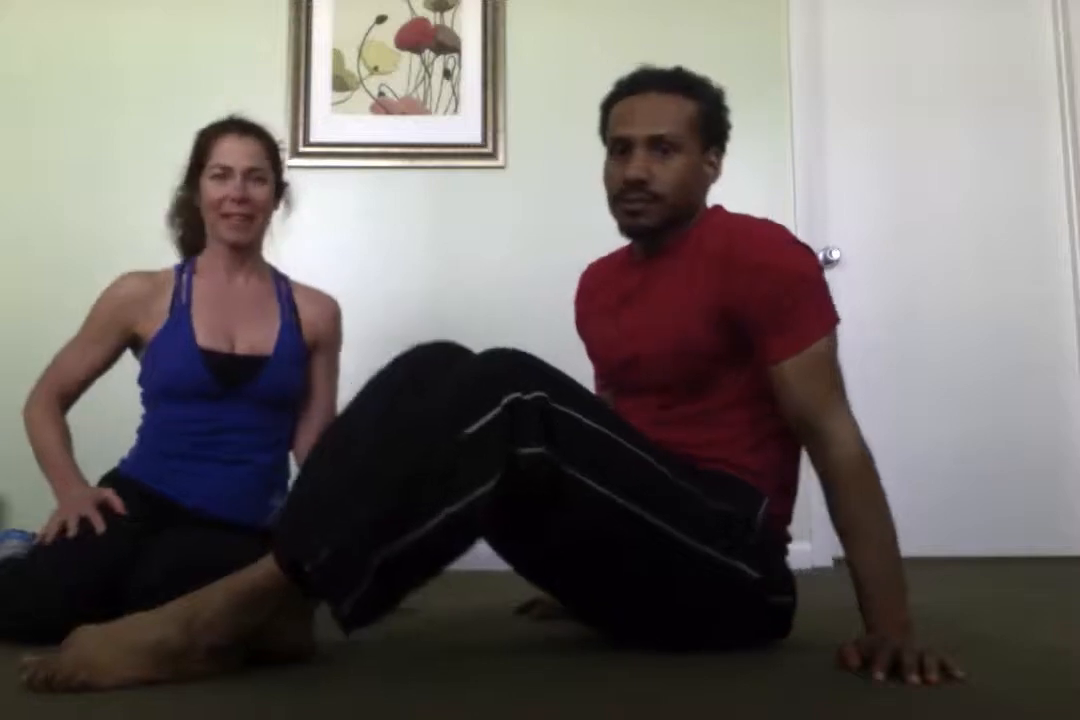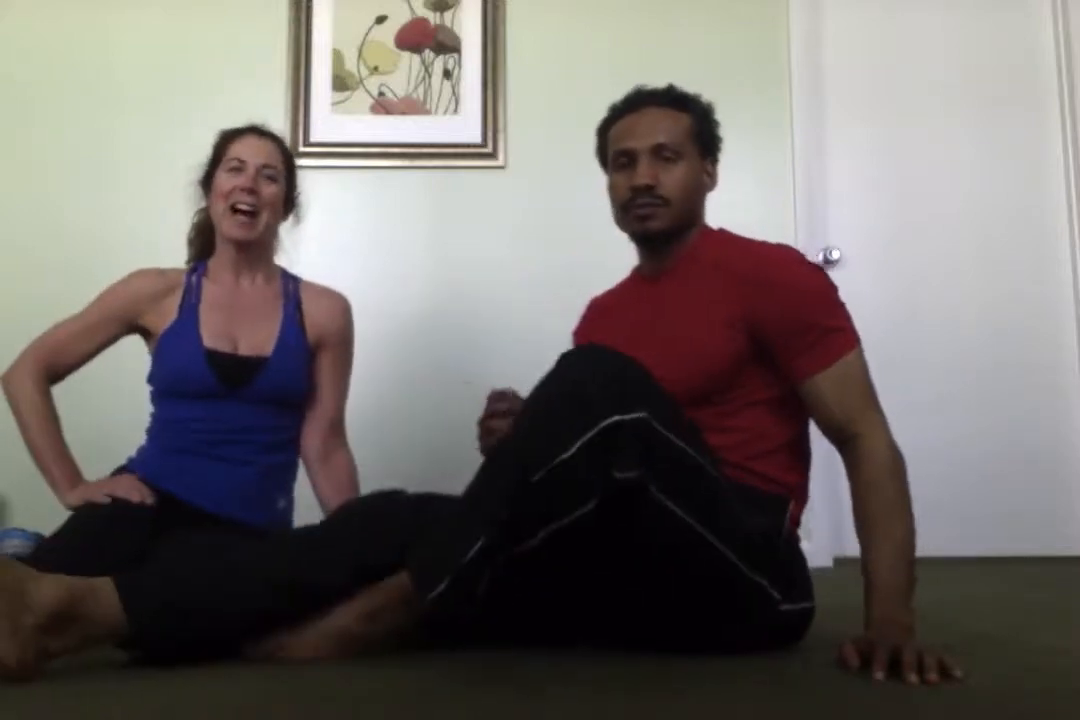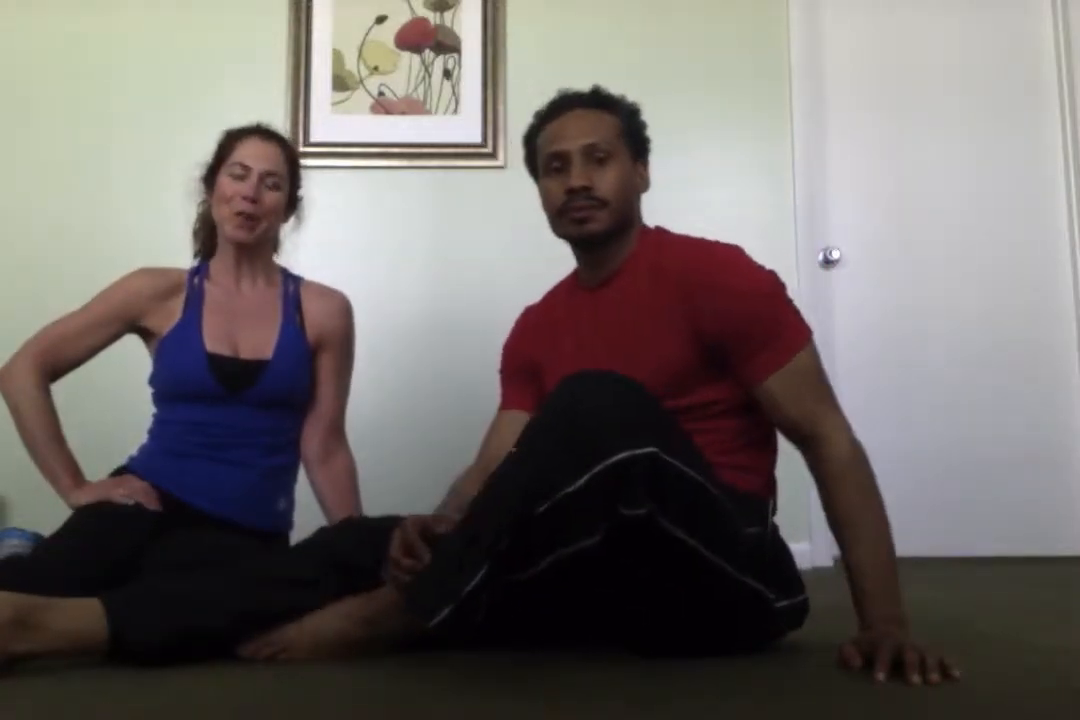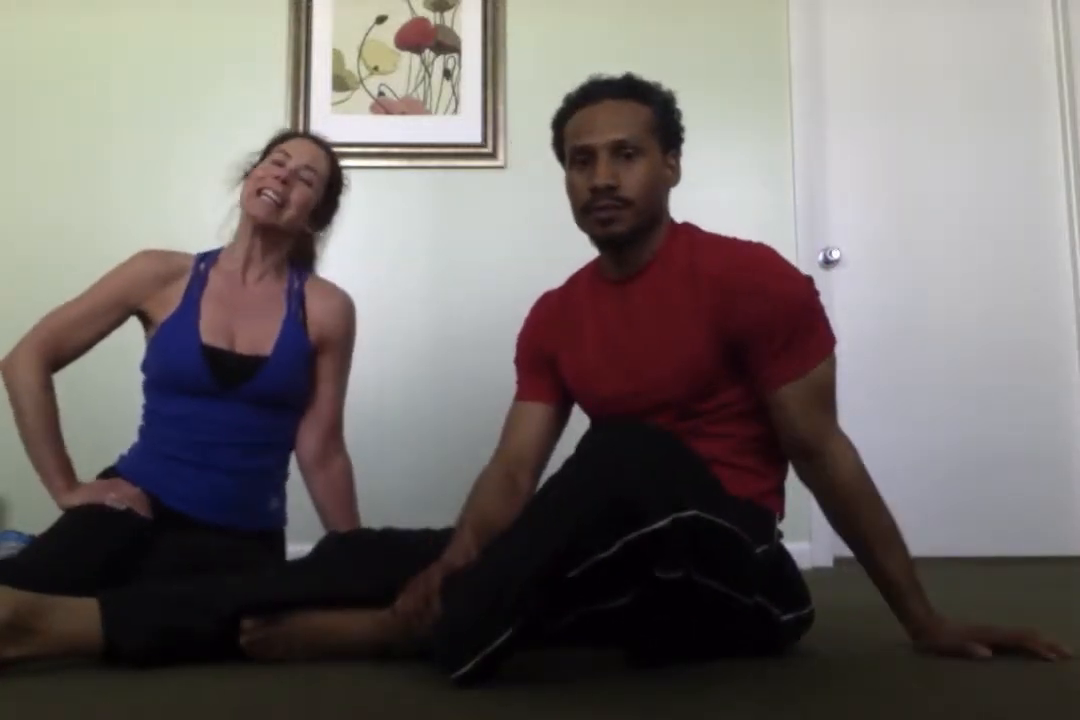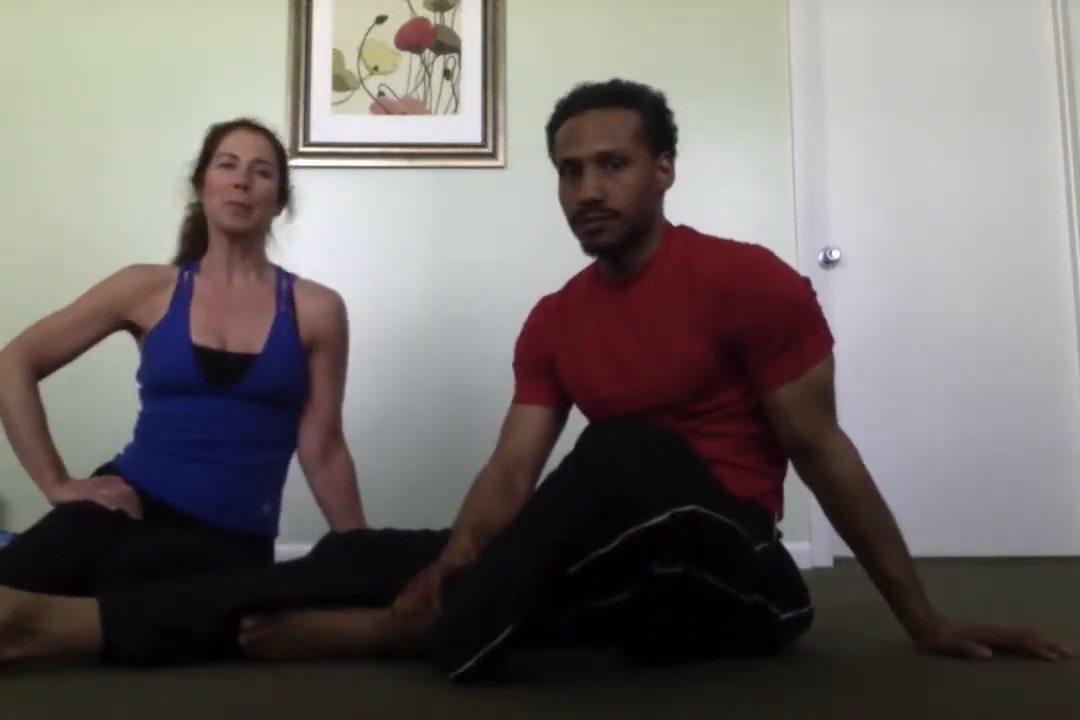
dt=1s
person 1, frame 1
left shoulder: (758, 256)
right shoulder: (597, 284)
left elbow: (830, 435)
left wrist: (888, 623)
right wrist: (574, 567)
left hip: (725, 567)
right hip: (628, 562)
left knee: (511, 388)
right knee: (436, 372)
left ankle: (224, 612)
right ankle: (284, 603)
person 1, frame 2
left shoulder: (771, 277)
right shoulder: (603, 314)
left elbow: (868, 442)
left wrist: (890, 621)
right wrist: (526, 453)
left hip: (742, 575)
right hip: (626, 569)
left knee: (599, 386)
right knee: (397, 519)
left ankle: (389, 609)
right ankle: (78, 608)
person 1, frame 3
left shoulder: (715, 276)
right shoulder: (537, 329)
left elbow: (829, 439)
right elbow: (494, 476)
left wrist: (884, 624)
right wrist: (438, 533)
left hip: (728, 571)
right hip: (612, 572)
left knee: (602, 405)
right knee: (370, 541)
left ankle: (393, 618)
person 1, frame 4
left shoulder: (750, 280)
right shoulder: (554, 319)
left elbow: (821, 453)
right elbow: (513, 475)
left wrist: (924, 621)
right wrist: (453, 563)
left hip: (737, 570)
right hip: (617, 570)
left knee: (630, 452)
right knee: (372, 552)
left ankle: (413, 635)
person 1, frame 5
left shoulder: (748, 281)
right shoulder: (554, 322)
left elbow: (821, 452)
right elbow: (510, 476)
left wrist: (923, 621)
right wrist: (449, 567)
left hip: (735, 572)
right hip: (618, 573)
left knee: (629, 445)
right knee: (374, 552)
left ankle: (414, 636)
person 2, frame 1
left shoulder: (314, 313)
right shoulder: (141, 296)
left elbow: (315, 442)
right elbow: (45, 402)
right wrist: (72, 490)
left hip: (243, 530)
right hip: (141, 501)
person 2, frame 2
left shoulder: (323, 312)
right shoulder: (157, 293)
left elbow: (324, 447)
right wrist: (70, 485)
left hip: (249, 528)
right hip: (150, 500)
person 2, frame 3
left shoulder: (323, 310)
right shoulder: (158, 293)
left elbow: (324, 449)
right wrist: (75, 487)
left hip: (248, 532)
right hip: (150, 503)
person 2, frame 4
left shoulder: (325, 309)
right shoulder: (163, 275)
left elbow: (321, 452)
right wrist: (66, 488)
left hip: (242, 534)
right hip: (139, 503)
person 2, frame 5
left shoulder: (316, 309)
right shoulder: (147, 288)
left elbow: (323, 450)
right wrist: (58, 484)
left hip: (231, 536)
right hip: (132, 502)
left knee: (119, 573)
